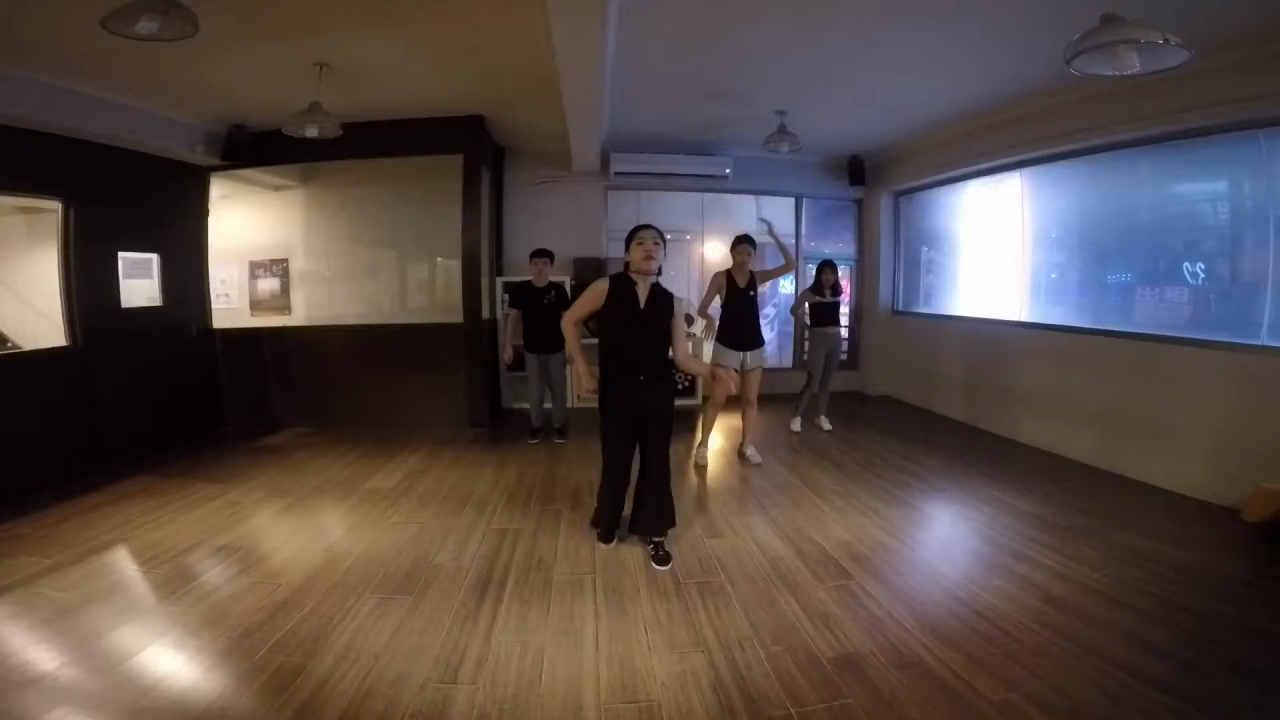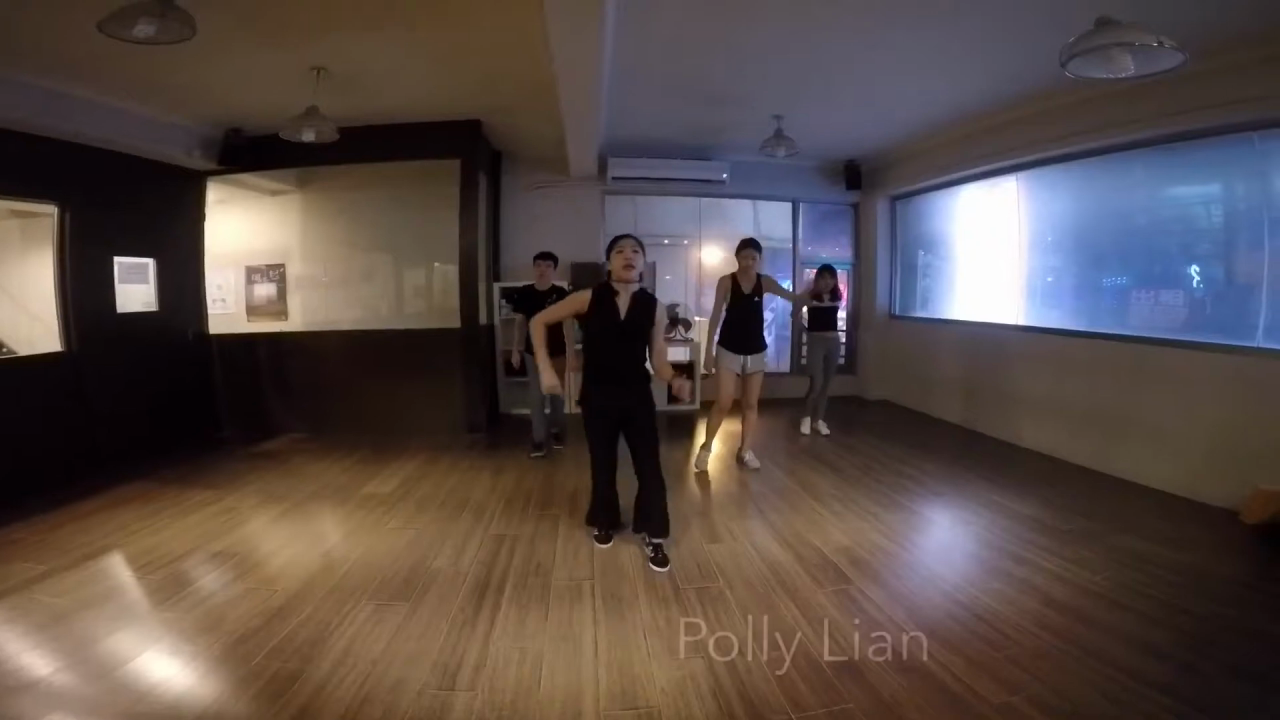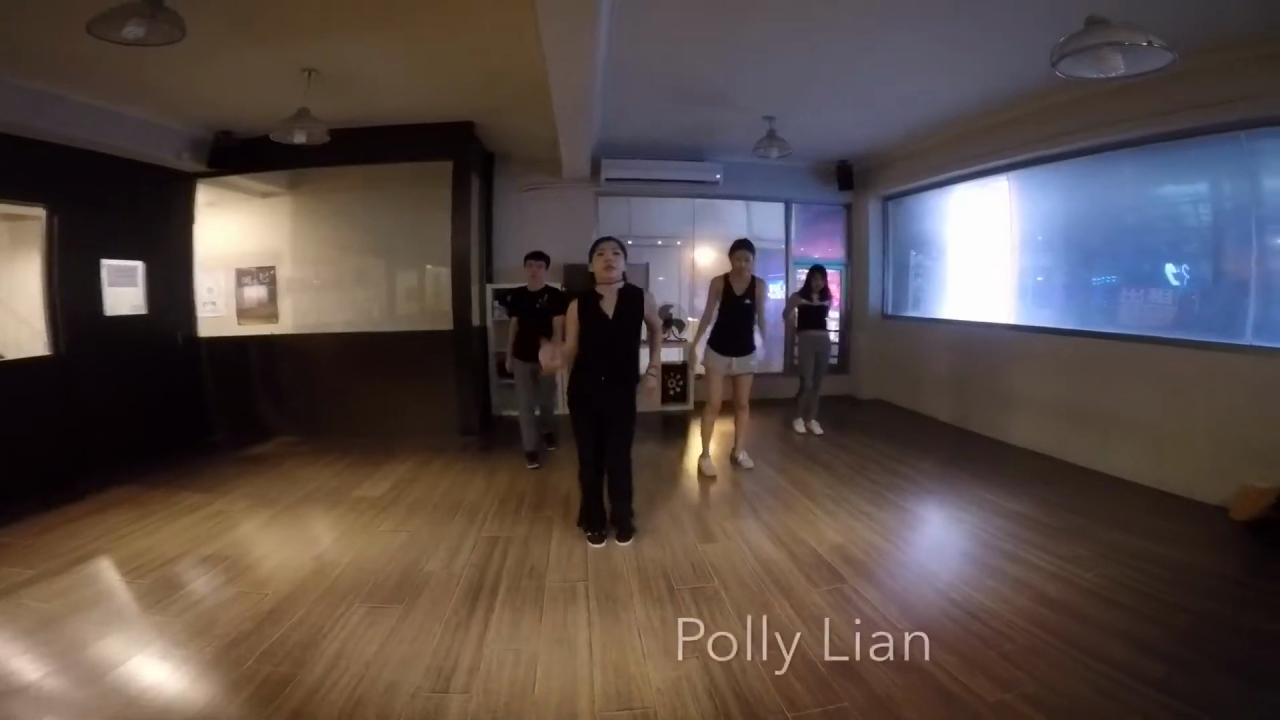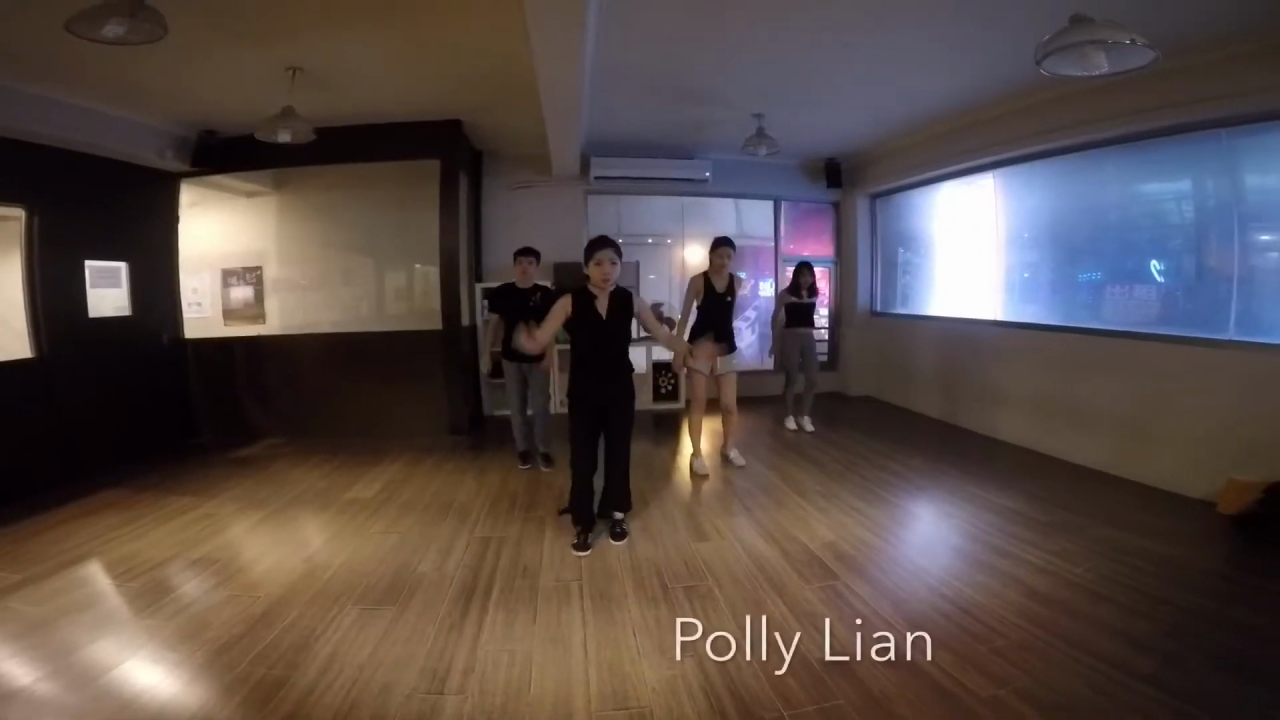
dt=0.3s
person 1, frame 1
left shoulder: (670, 302)
right shoulder: (607, 288)
left elbow: (683, 357)
right elbow: (570, 321)
left wrist: (712, 372)
right wrist: (581, 368)
left hip: (658, 393)
right hip: (617, 393)
left knee: (657, 464)
right knee: (616, 463)
left ankle: (654, 534)
right ankle: (607, 523)
person 1, frame 2
left shoulder: (653, 307)
right shoulder: (589, 298)
left elbow: (659, 361)
right elbow: (538, 322)
left wrist: (675, 380)
right wrist: (545, 368)
left hip: (637, 396)
right hip: (597, 395)
left knee: (649, 465)
right knee: (602, 464)
left ankle: (654, 536)
right ankle: (604, 522)
person 1, frame 3
left shoulder: (642, 299)
right shoulder: (578, 305)
left elbow: (656, 332)
right elbow: (568, 354)
left wrist: (653, 371)
right wrist: (551, 361)
left hip: (621, 391)
right hip: (584, 392)
left knee: (619, 458)
right knee: (590, 459)
left ankle: (622, 518)
right ankle: (593, 520)
person 1, frame 4
left shoulder: (631, 301)
right shoulder: (570, 302)
left elbow: (661, 334)
right elbow: (539, 342)
left wrist: (689, 351)
right wrist: (528, 342)
left hip: (620, 388)
right hip: (583, 390)
left knee: (618, 453)
right knee: (583, 458)
left ankle: (616, 514)
right ankle: (582, 524)
person 2, frame 1
left shoulder: (758, 277)
right shoulder: (721, 277)
left elbow: (790, 265)
right elbow: (702, 308)
left wrist: (775, 237)
right wrist: (709, 318)
left hip: (754, 346)
right hip: (727, 345)
left knee: (750, 400)
right knee: (718, 399)
left ankle: (746, 445)
right ankle: (702, 445)
person 2, frame 2
left shoulder: (765, 282)
right shoulder: (726, 282)
left elbow: (795, 300)
right elbow: (716, 316)
right wrist: (709, 349)
left hip: (756, 350)
right hip: (729, 349)
left knee: (751, 404)
right knee: (723, 403)
left ankle: (745, 451)
right ankle: (705, 449)
person 2, frame 3
left shoulder: (759, 285)
right shoulder: (718, 283)
left elbow: (760, 319)
right elbow: (708, 315)
right wrist: (694, 345)
left hip: (745, 351)
right hip: (717, 350)
left knee: (742, 404)
right knee: (713, 404)
left ankle: (739, 450)
right ankle: (705, 455)
person 2, frame 4
left shoulder: (736, 282)
right shoulder: (698, 281)
right elbow: (684, 316)
left hip: (725, 350)
right hip: (699, 349)
left knee: (729, 405)
right knee: (698, 403)
left ankle: (729, 448)
right ankle: (696, 454)
person 3, frame 1
left shoulder: (558, 290)
right shoulder: (520, 290)
right elbow: (513, 318)
right wrist: (508, 346)
left hip: (555, 349)
right hip: (532, 350)
left knee: (558, 391)
right knee: (535, 392)
left ankle: (559, 425)
right ankle: (537, 425)
person 3, frame 2
left shoulder: (561, 294)
right shoulder: (523, 293)
left elbow: (568, 325)
right elbow: (520, 322)
left wrist: (567, 354)
right wrist: (516, 350)
left hip: (557, 352)
right hip: (533, 353)
left knee: (557, 396)
right knee: (536, 396)
left ankle: (556, 430)
right ankle: (539, 440)
person 3, frame 3
left shoulder: (554, 295)
right shoulder: (516, 295)
left elbow: (558, 327)
right elbow: (515, 325)
right wrist: (509, 354)
right hip: (521, 358)
left knee: (546, 403)
right knee: (525, 405)
left ankle: (548, 432)
right ankle: (531, 448)
person 3, frame 4
left shoulder: (545, 294)
right shoulder: (501, 292)
right elbow: (495, 324)
left wrist: (549, 356)
right wrist: (486, 353)
left hip: (537, 359)
right hip: (510, 358)
left knee: (540, 406)
right knee: (516, 406)
left ankle: (543, 449)
right ankle: (523, 448)
person 4, frame 1
left shoulder: (838, 293)
right shoulder: (809, 293)
right elbow: (794, 311)
right wrist: (807, 326)
left hip: (835, 338)
right hip: (818, 338)
left knee: (826, 380)
right knee: (813, 380)
left ankle: (821, 416)
right ankle: (797, 417)
person 4, frame 2
left shoulder: (837, 298)
right shoulder: (809, 297)
left hip: (834, 342)
right hip: (816, 342)
left knee: (826, 384)
right knee: (816, 384)
left ankle: (819, 420)
right ankle: (807, 418)
person 4, frame 3
left shoulder: (827, 299)
right shoulder: (798, 297)
right elbow: (786, 315)
left hip: (823, 341)
right hip: (806, 341)
left knee: (817, 384)
right knee: (807, 384)
left ankle: (812, 420)
right ankle: (799, 418)
person 4, frame 4
left shoulder: (813, 295)
right shoulder: (786, 294)
right elbow: (776, 318)
right wrist: (776, 342)
left hip: (809, 338)
right hip: (791, 338)
left knee: (813, 379)
right knee: (792, 379)
left ankle: (804, 416)
right ankle: (789, 416)
